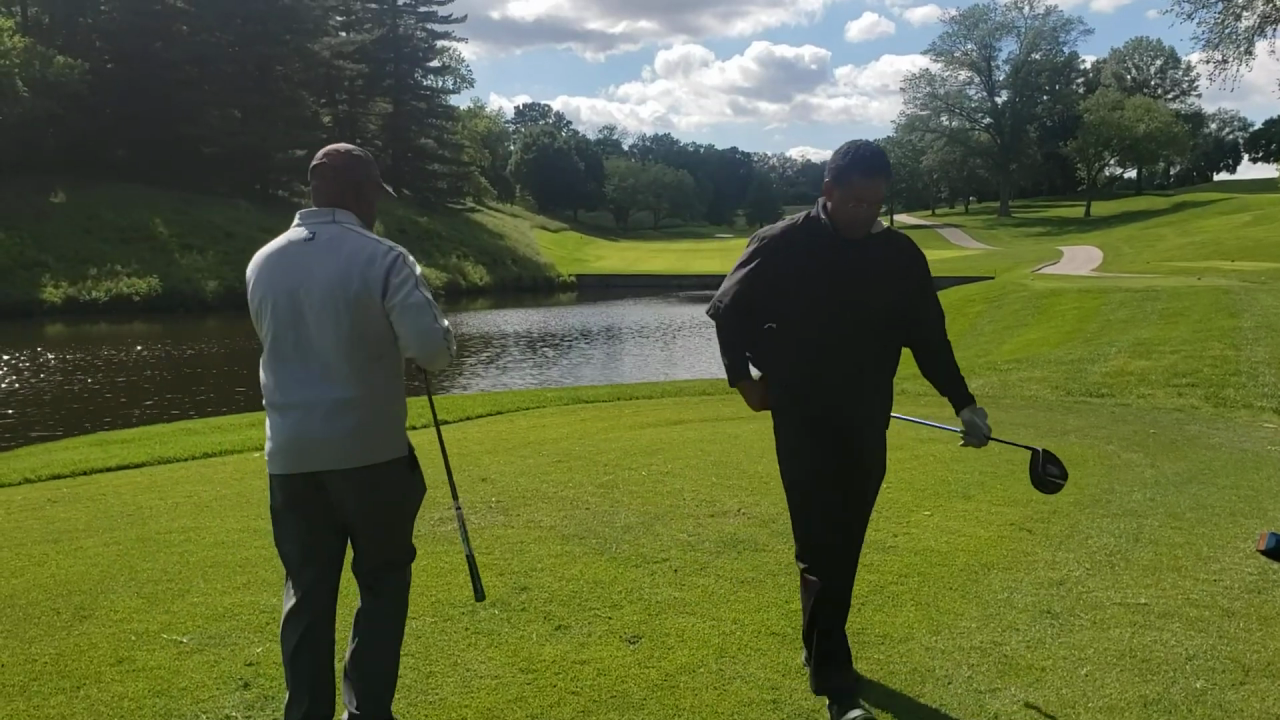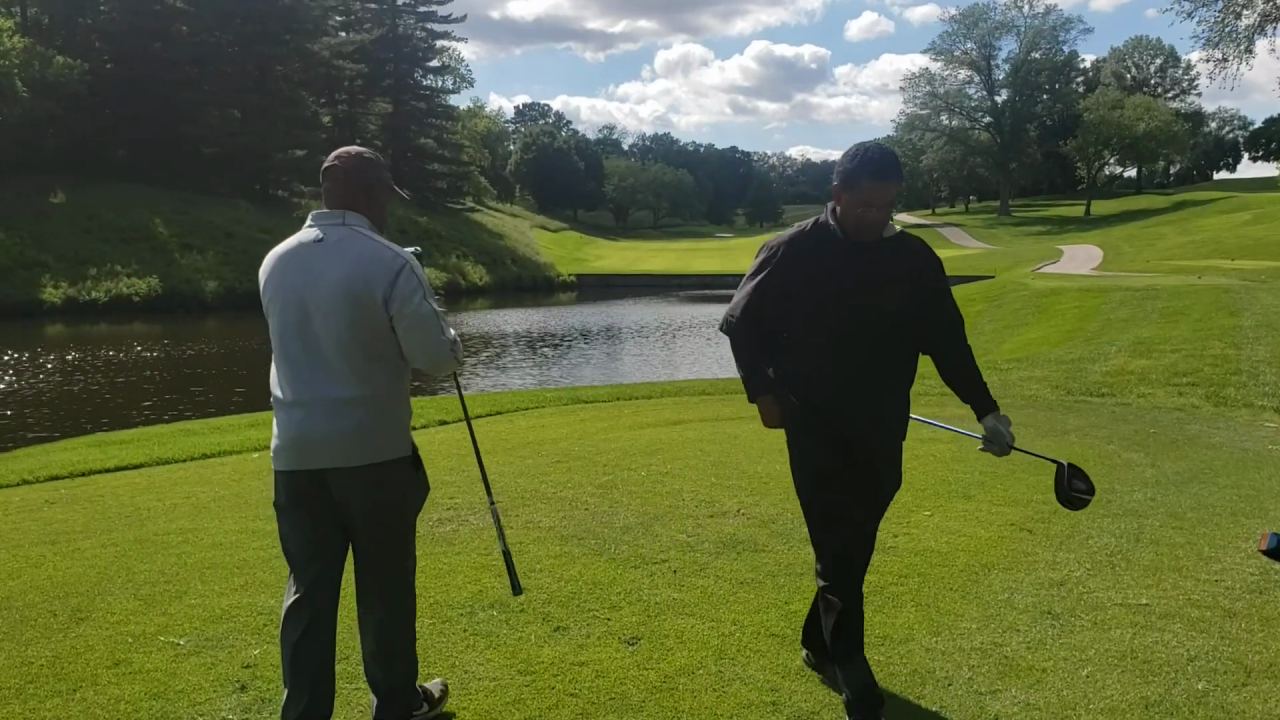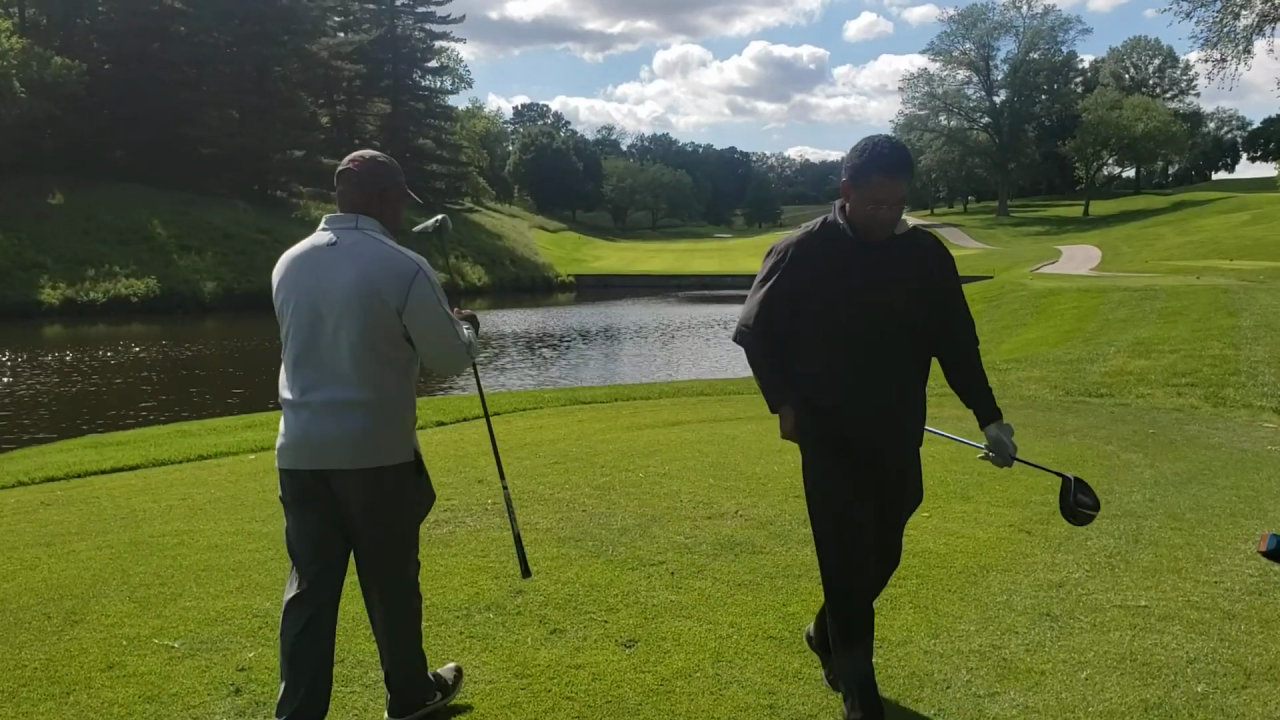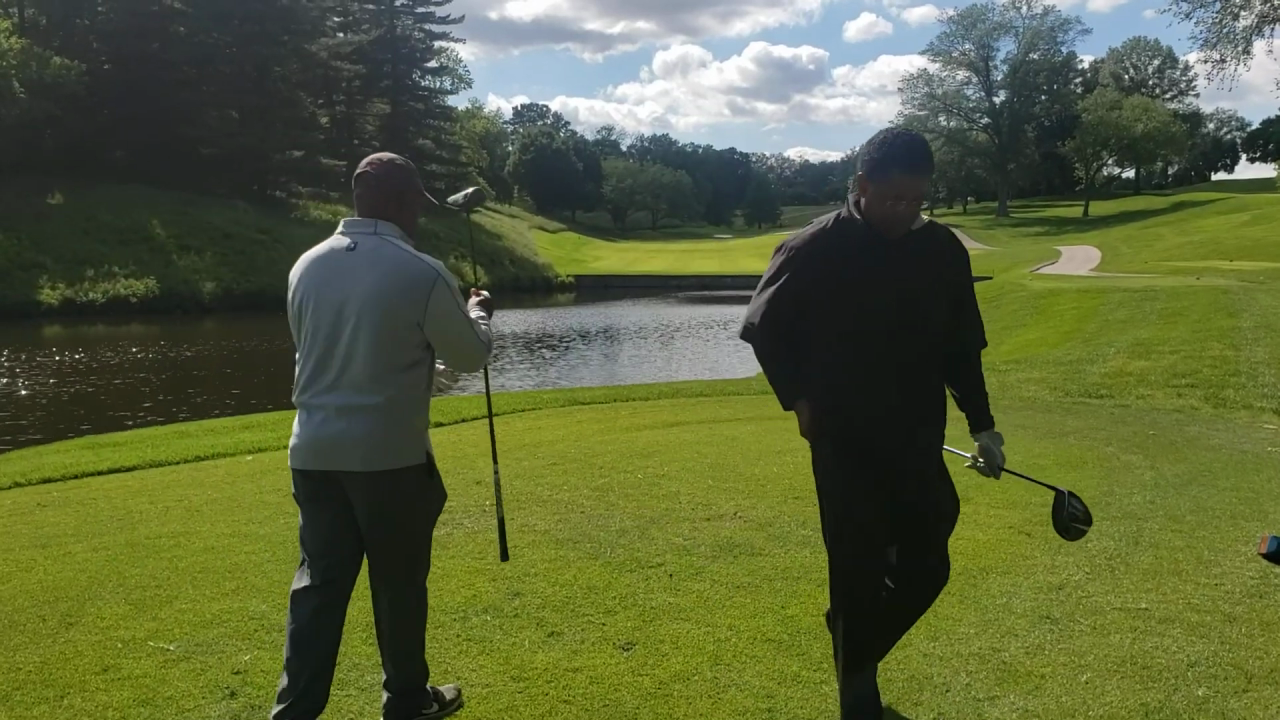
dt=0.1s
person 1, frame 1
left shoulder: (899, 254)
right shoulder: (782, 246)
left elbow: (928, 335)
right elbow: (728, 310)
left wrist: (963, 403)
right wrist: (744, 378)
left hip: (865, 424)
right hip: (803, 422)
left knee: (844, 544)
right knee: (822, 547)
left ankle: (822, 650)
person 1, frame 2
left shoulder: (914, 258)
right shoulder: (792, 253)
left elbow: (947, 340)
right elbow: (742, 323)
left wrist: (986, 410)
right wrist: (761, 393)
left hip: (881, 433)
right hip: (816, 433)
left knee: (852, 555)
right knee: (840, 562)
left ankle: (821, 645)
person 1, frame 3
left shoulder: (927, 255)
right shoulder: (802, 254)
left elbow: (956, 345)
right elbow: (757, 333)
left wrist: (989, 418)
right wrist: (784, 404)
left hip: (898, 441)
right hip: (830, 444)
left knee: (876, 563)
right knee: (849, 572)
left ankle: (827, 637)
person 1, frame 4
left shoulder: (943, 250)
right shoulder: (814, 250)
left elbow: (961, 345)
right elbow: (764, 328)
left wrist: (982, 425)
right wrist: (799, 400)
left hip: (918, 444)
right hip: (844, 445)
left knee: (926, 571)
right knee: (858, 578)
left ankle: (857, 650)
person 2, frame 1
left shoulder: (264, 262)
right shoulder: (383, 259)
right elbow: (433, 351)
right wrist: (438, 328)
left hip: (291, 455)
right hip: (370, 452)
left knee: (307, 593)
right knee: (383, 579)
person 2, frame 2
left shoulder: (277, 262)
right shoulder: (390, 264)
right elbow: (437, 358)
right wrist: (446, 337)
left hip: (296, 453)
right hip: (374, 451)
left knee: (310, 591)
right knee: (387, 581)
person 2, frame 3
left shoulder: (290, 264)
right shoulder: (405, 270)
right elbow: (451, 360)
right wrist: (461, 327)
left hip: (301, 452)
right hip: (378, 453)
left knee: (310, 587)
right knee: (390, 579)
person 2, frame 4
left shoulder: (307, 266)
right shoulder: (422, 274)
right elbow: (470, 355)
right wrist: (479, 313)
left hip: (315, 452)
right hip: (390, 455)
left knee: (319, 582)
right knee: (399, 582)
